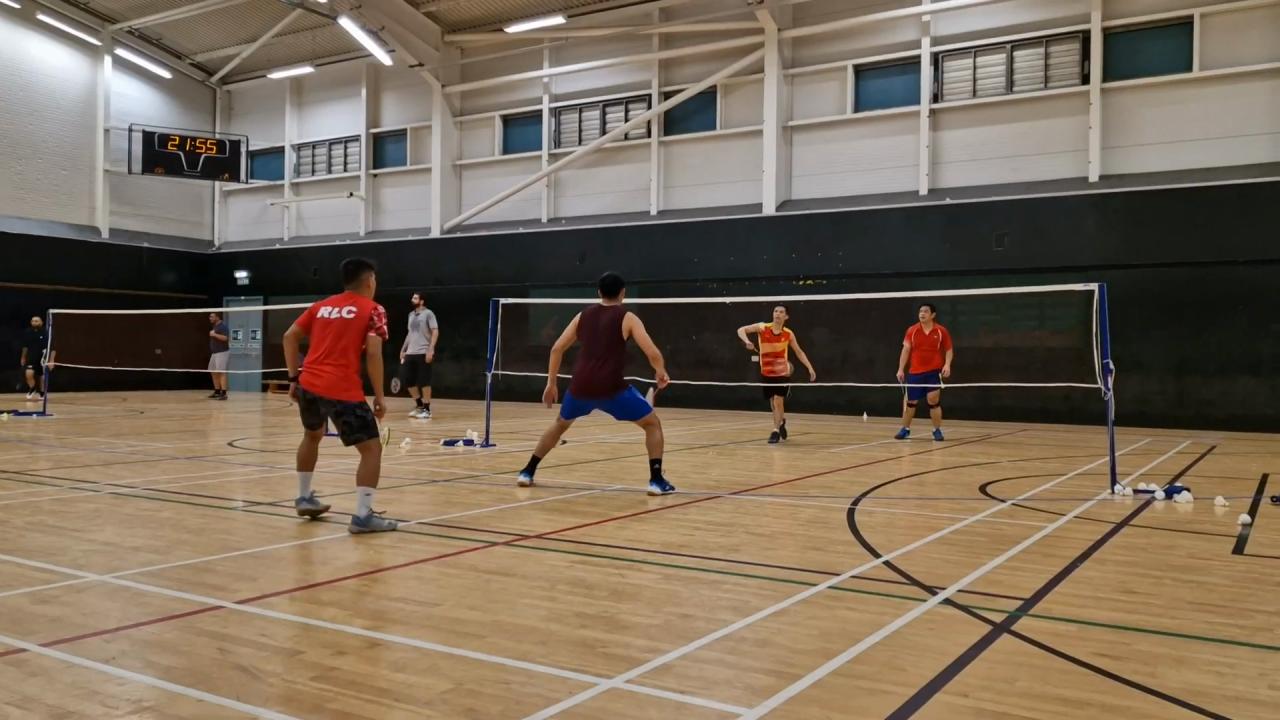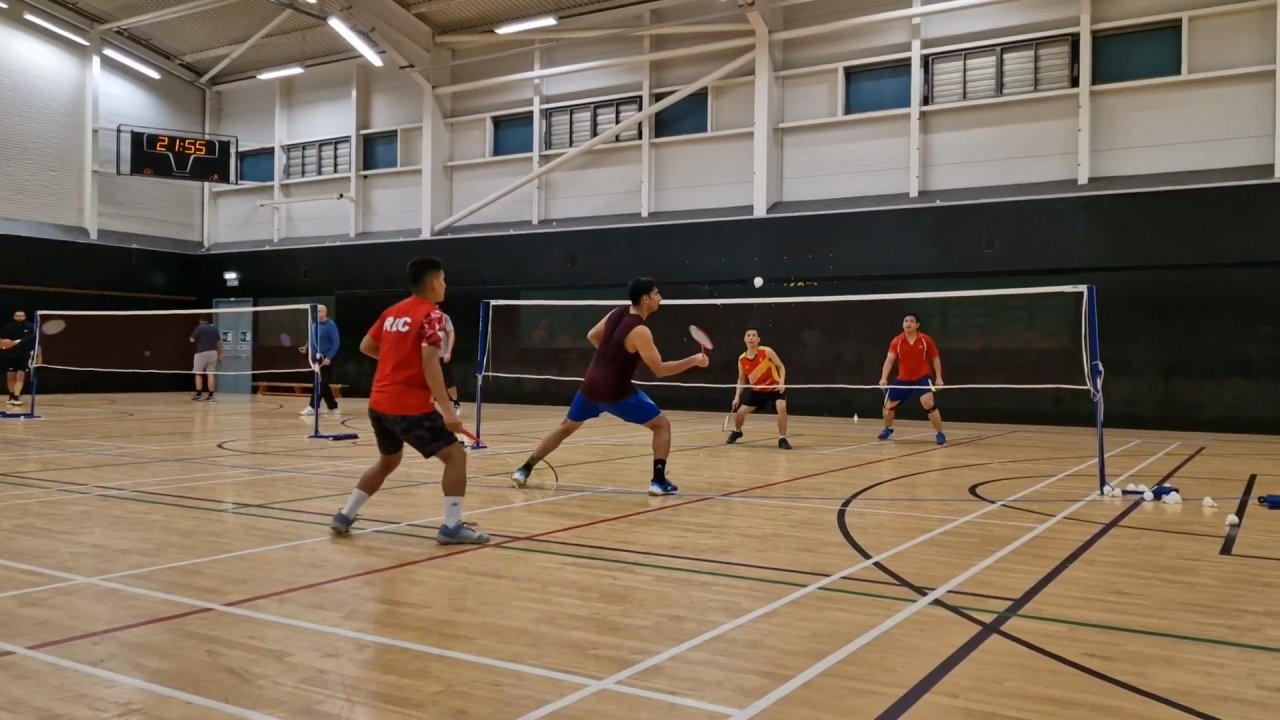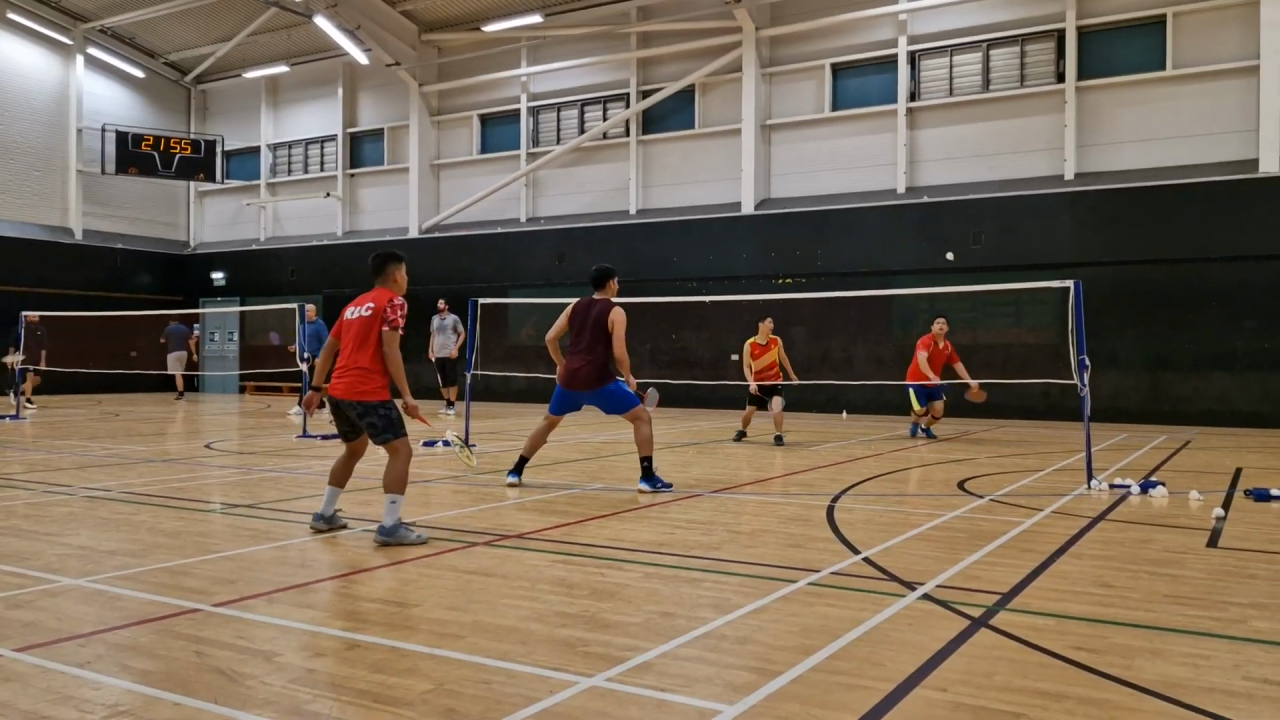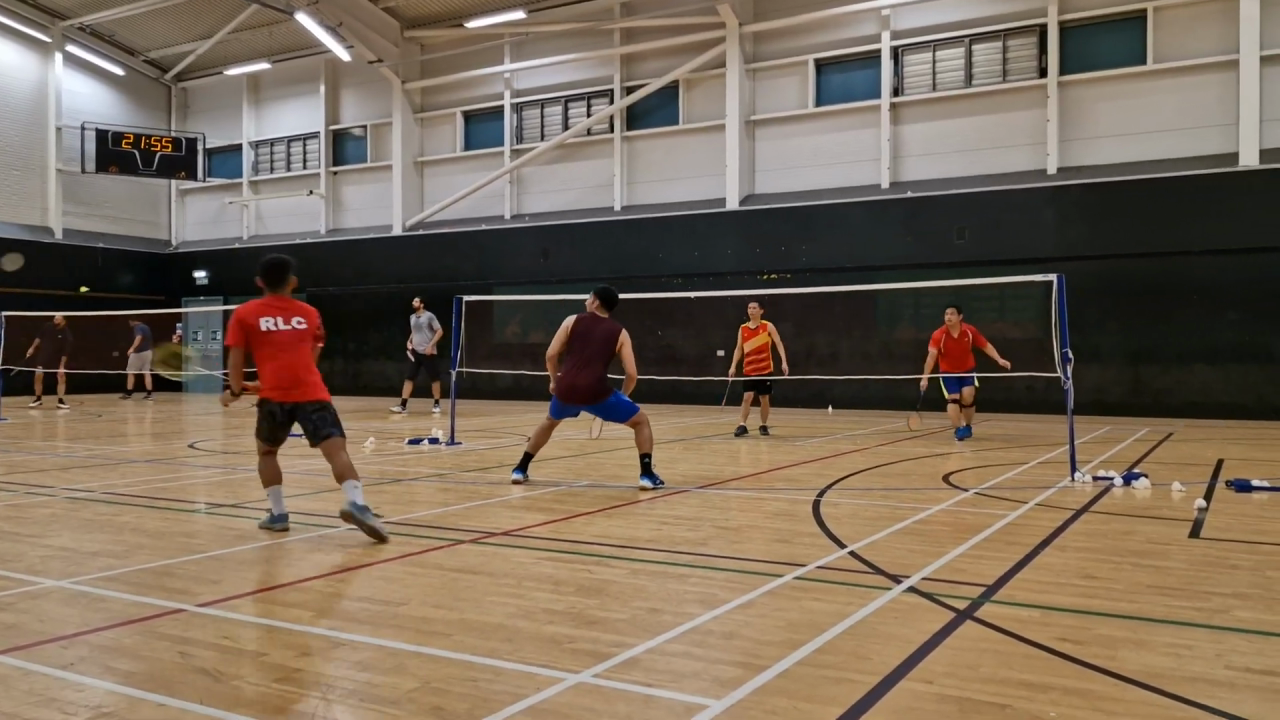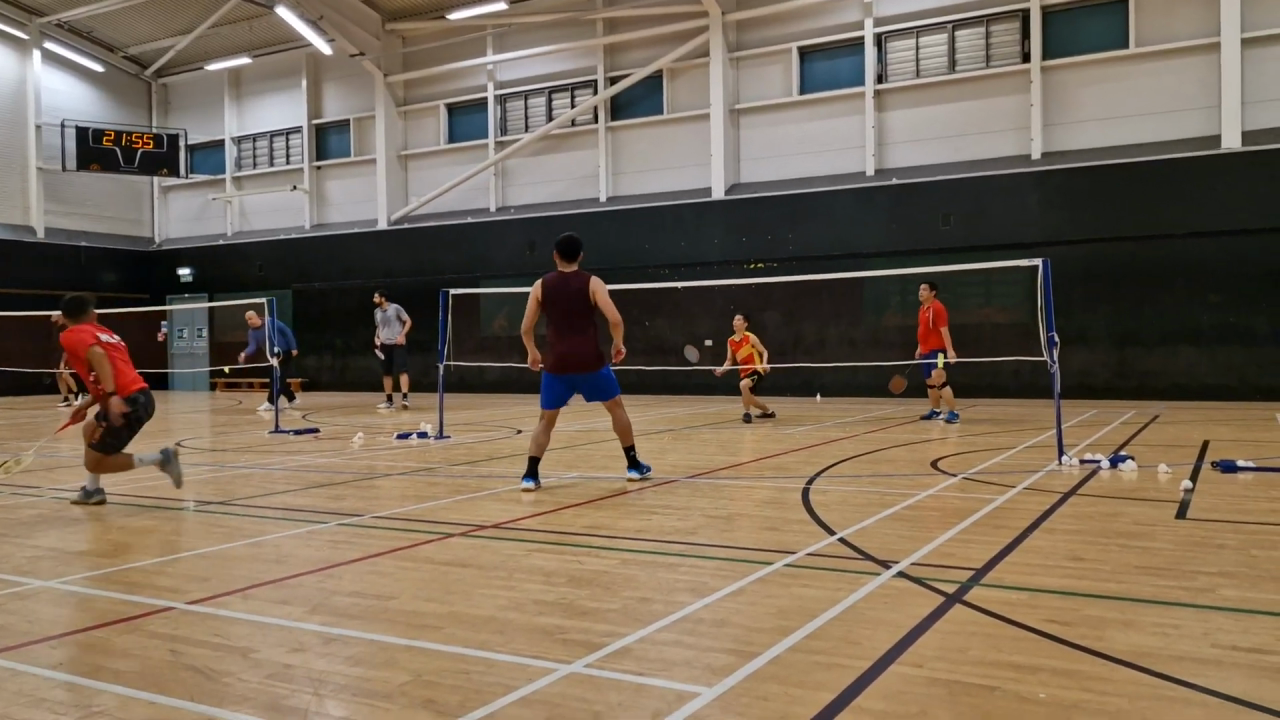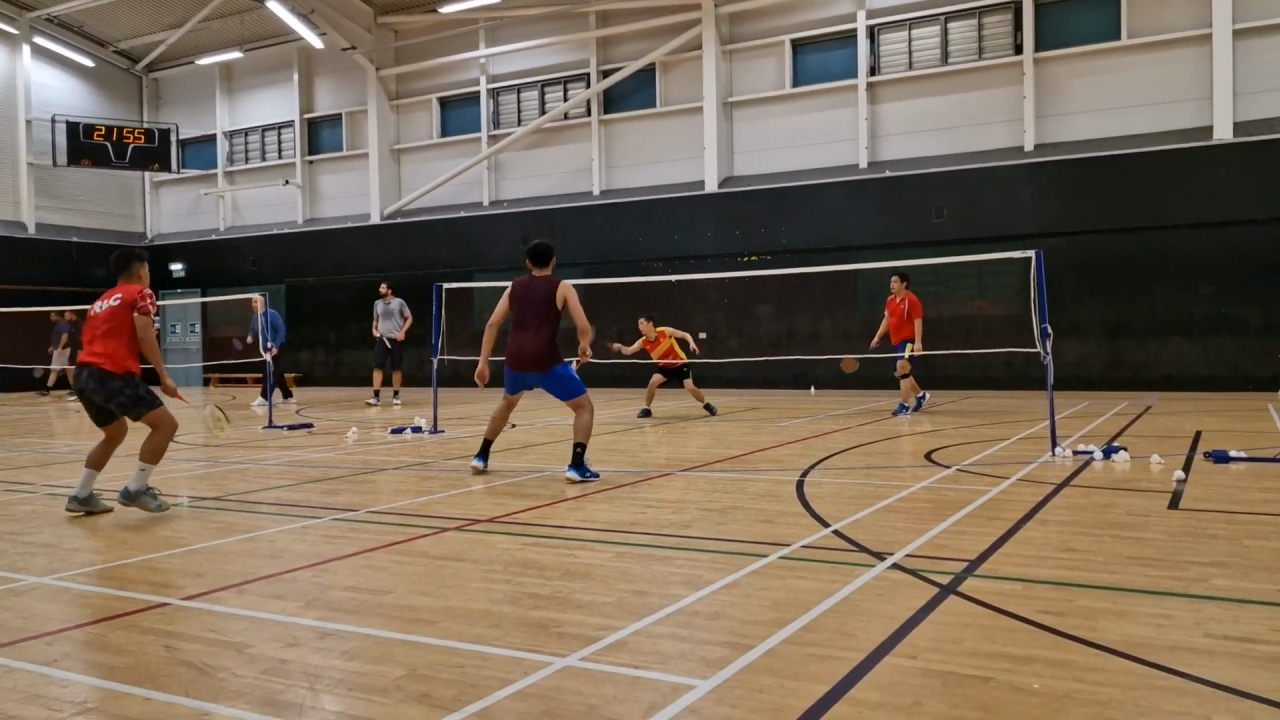
dt=0.7s
person 1, frame 1
left shoulder: (321, 306)
right shoulder: (373, 310)
left elbow: (290, 338)
right elbow: (374, 355)
left wrist: (294, 378)
right wrist: (379, 396)
left hip: (310, 386)
right hip: (342, 391)
left knee: (313, 436)
right knee: (371, 449)
left ankle: (305, 498)
right ankle: (363, 515)
person 1, frame 2
left shoulder: (391, 312)
right shoulder: (431, 316)
left elbow: (366, 347)
right elbow: (430, 365)
right wrist: (447, 411)
left hip: (379, 404)
right hip: (410, 407)
left knee: (388, 462)
right knee: (454, 455)
left ankle: (346, 515)
right ankle: (452, 526)
person 1, frame 3
left shoulder: (354, 304)
right shoulder: (394, 301)
left elbow: (328, 348)
right elbow: (390, 351)
left wrist: (315, 388)
right wrist: (407, 395)
left hip: (339, 391)
right hip: (368, 393)
left knee: (355, 449)
right knee: (400, 451)
left ankle: (325, 514)
right ankle: (390, 526)
person 1, frame 4
left shoulder: (245, 313)
right shoulder: (309, 313)
left elbow: (235, 363)
left wrist: (233, 390)
left hip: (276, 399)
right hip: (314, 395)
left knee: (265, 452)
right knee: (337, 454)
left ankle: (278, 514)
right ankle: (356, 506)
person 1, frame 5
left shoulder: (71, 335)
right shoulder: (107, 333)
left elbow: (99, 356)
left wrist: (111, 396)
right wrist: (86, 404)
left hip: (128, 403)
right hip: (139, 397)
left knee: (95, 461)
right knee: (91, 431)
left ankle: (161, 458)
right ankle: (92, 489)
person 1, frame 6
left shoulder: (102, 302)
right shoulder: (140, 294)
right elbow: (145, 337)
right wrist: (164, 376)
left hip: (85, 375)
right hip: (111, 374)
left knee: (115, 433)
right knee: (165, 425)
left ankle: (82, 496)
right ankle: (136, 489)
person 2, frame 1
left shoulder: (583, 316)
right shoulder: (628, 318)
left elbow: (557, 349)
right elbow: (653, 353)
left wrist: (551, 383)
right wrist: (661, 372)
left hip: (580, 386)
right hip: (611, 388)
left knee: (560, 425)
right knee: (652, 424)
left ankle: (528, 472)
right ankle: (657, 480)
person 2, frame 2
left shoulder: (616, 313)
right shoulder: (640, 331)
left elbow: (592, 336)
right elbow: (659, 370)
right wrist: (694, 361)
left hip: (590, 387)
right hip: (617, 392)
left knee: (566, 428)
right knee: (661, 425)
left ankle: (524, 470)
right ankle: (659, 481)
person 2, frame 3
left shoulder: (575, 307)
right shoulder: (616, 312)
left elbow: (550, 338)
right elbow: (619, 355)
left wrist: (561, 365)
right wrist: (628, 377)
left hip: (570, 378)
right hip: (599, 380)
left knee: (548, 422)
right knee: (642, 418)
left ankle: (515, 472)
right ankle: (648, 477)
person 2, frame 4
left shoulder: (573, 321)
right shoulder: (619, 332)
left elbow: (551, 354)
right elbow: (632, 374)
left wrist: (554, 379)
right wrist: (623, 394)
left hip: (566, 391)
right hip: (597, 393)
left knee: (549, 422)
right knee: (641, 422)
left ankle: (520, 469)
right ankle: (647, 474)
person 2, frame 5
left shoulder: (541, 285)
right shoulder: (592, 283)
left elbow: (526, 329)
right elbow: (615, 319)
left wrist: (532, 353)
right wrist: (618, 344)
left hip: (556, 364)
right hip: (590, 361)
left knee: (546, 420)
right knee: (616, 408)
left ankle: (530, 475)
right ankle: (634, 465)
person 2, frame 6
left shoulder: (514, 287)
right shoulder: (563, 287)
left elbow: (492, 325)
right elbow: (584, 327)
left wrist: (483, 363)
right wrist: (585, 347)
left hip: (515, 360)
right hip: (546, 361)
left knee: (508, 403)
right knee: (584, 407)
left ankle: (481, 456)
right ankle: (577, 466)
